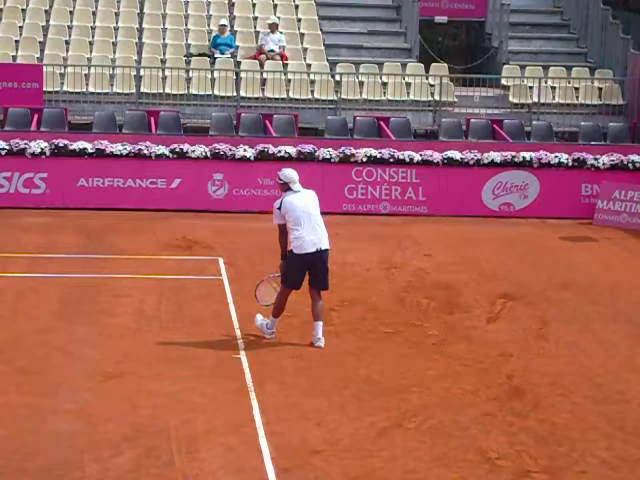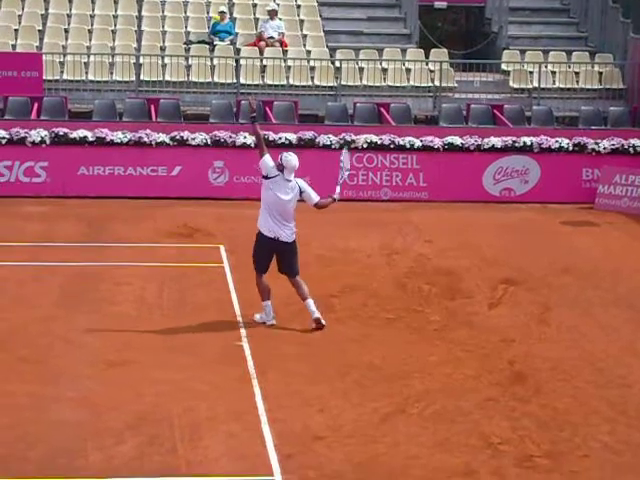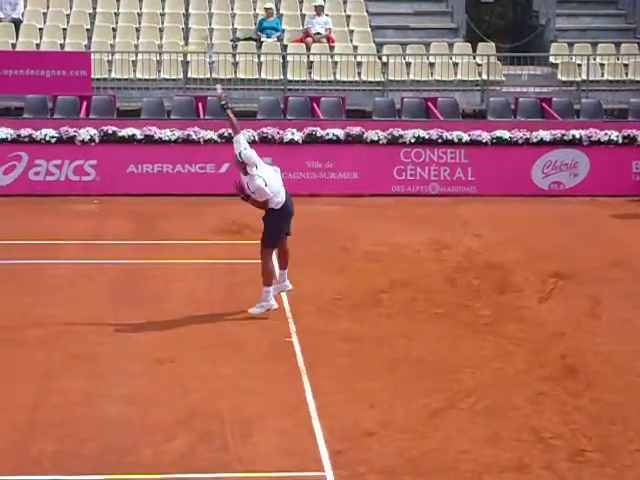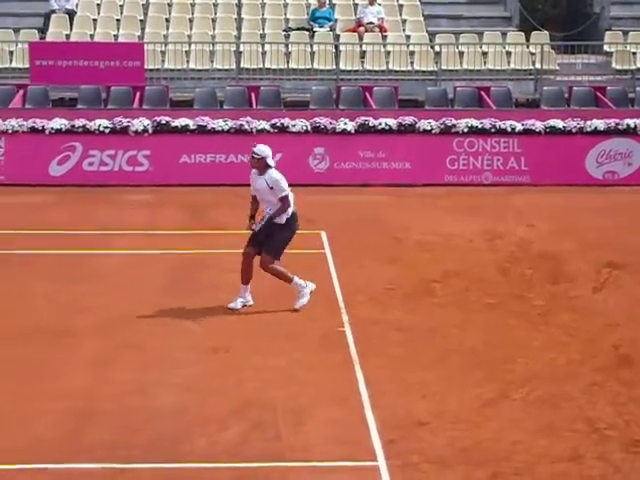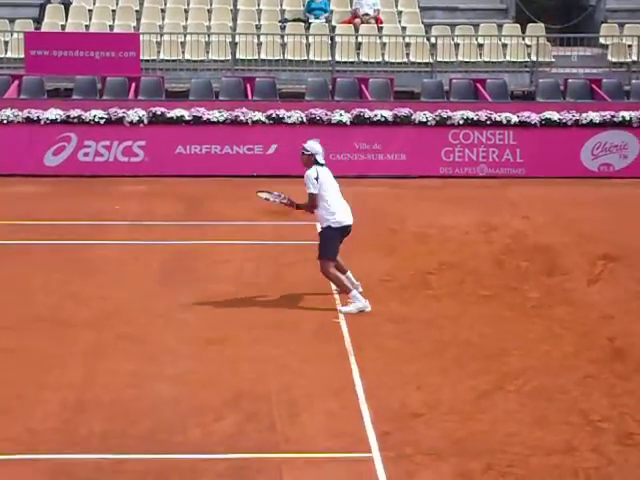
dt=0.7s
person 1, frame 1
left shoulder: (280, 204)
right shoulder: (312, 195)
left elbow: (283, 234)
left wrist: (283, 257)
left hip: (300, 251)
right hip: (322, 248)
left knee: (285, 289)
right knee: (316, 293)
left ankle: (270, 327)
right ankle: (318, 336)
person 1, frame 2
left shoulder: (270, 175)
right shoulder: (299, 185)
left elbow: (260, 144)
right elbow: (319, 204)
left wrist: (253, 118)
right wrist: (332, 198)
left hip: (266, 235)
right hip: (287, 238)
left knee: (260, 274)
right knee: (294, 277)
left ankle: (268, 314)
right ankle: (314, 312)
person 1, frame 3
left shoulder: (254, 181)
right shoulder: (245, 150)
left elbow: (264, 206)
right elbow: (237, 130)
left wrist: (244, 197)
right wrist: (225, 106)
left hip: (277, 211)
right hip: (283, 203)
left knee: (266, 253)
right knee: (281, 244)
left ankle: (267, 300)
right ankle: (283, 281)
person 1, frame 4
left shoulder: (275, 177)
right shoulder: (254, 174)
left elbow: (286, 205)
right elbow: (255, 199)
left wrist: (268, 219)
right wrist: (252, 219)
left hip: (285, 221)
right hip: (269, 219)
left knee: (266, 263)
right knee: (247, 254)
left ankle: (303, 287)
right ankle: (244, 297)
person 1, frame 5
left shoulder: (311, 174)
right shoulder: (324, 170)
left elbow: (312, 205)
left wrist: (296, 205)
right wrist: (308, 207)
left hip: (333, 224)
right hip: (345, 220)
left knee: (327, 269)
right knee: (329, 255)
left ankle: (359, 301)
right ankle: (353, 283)
